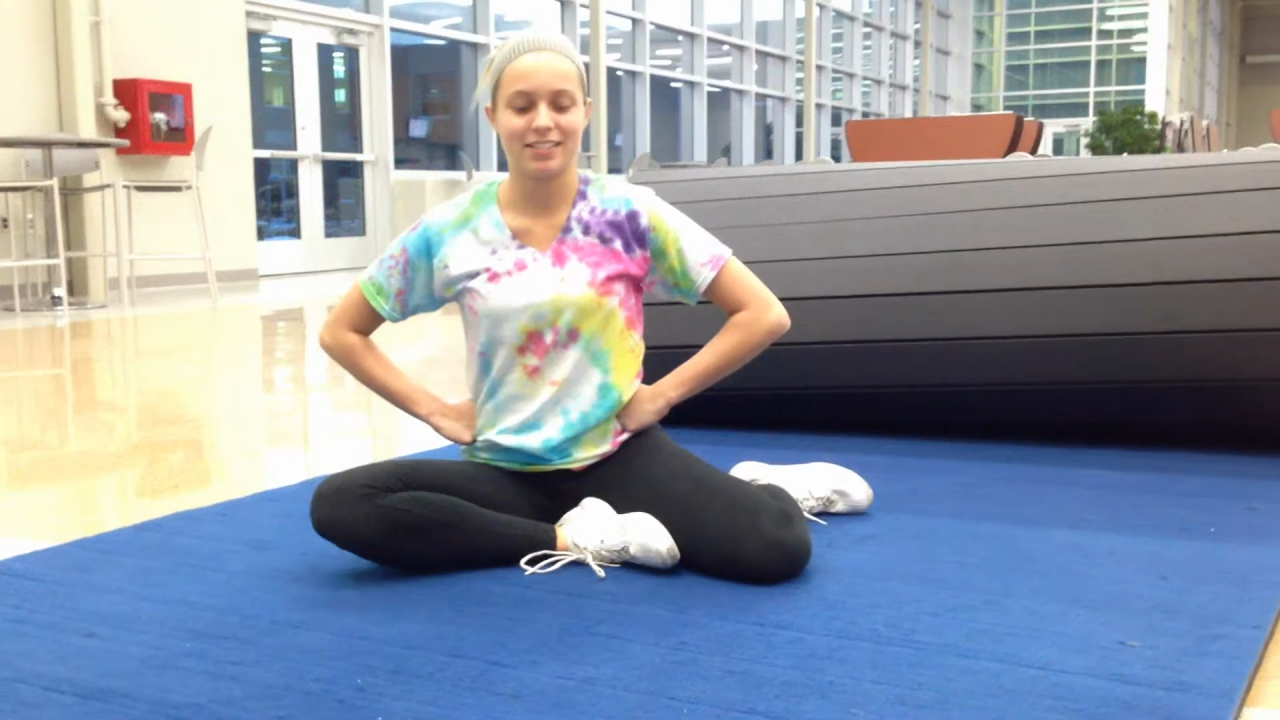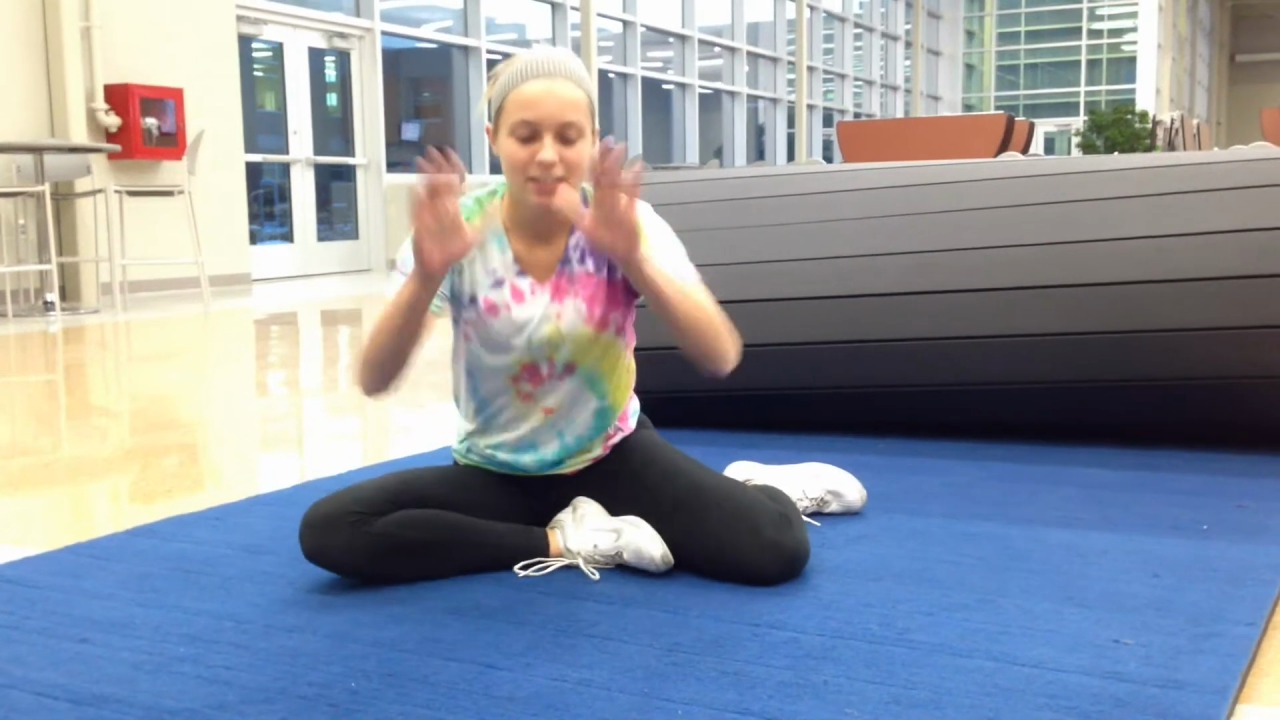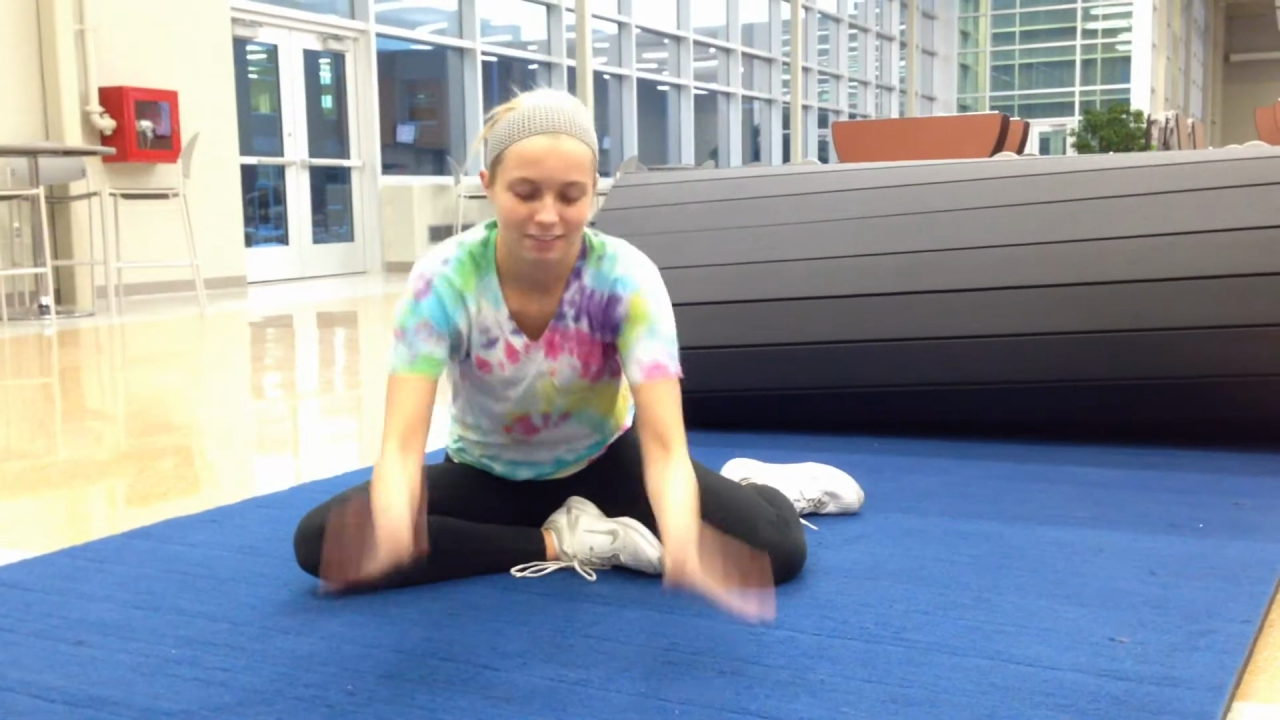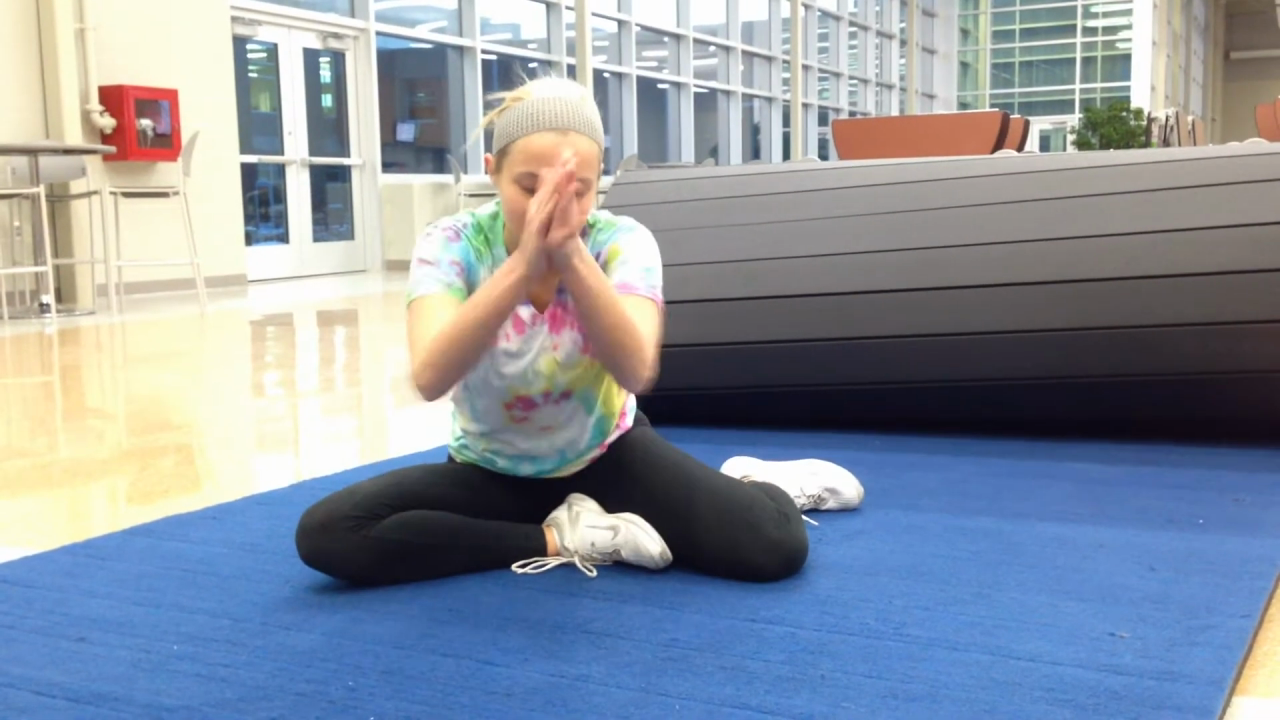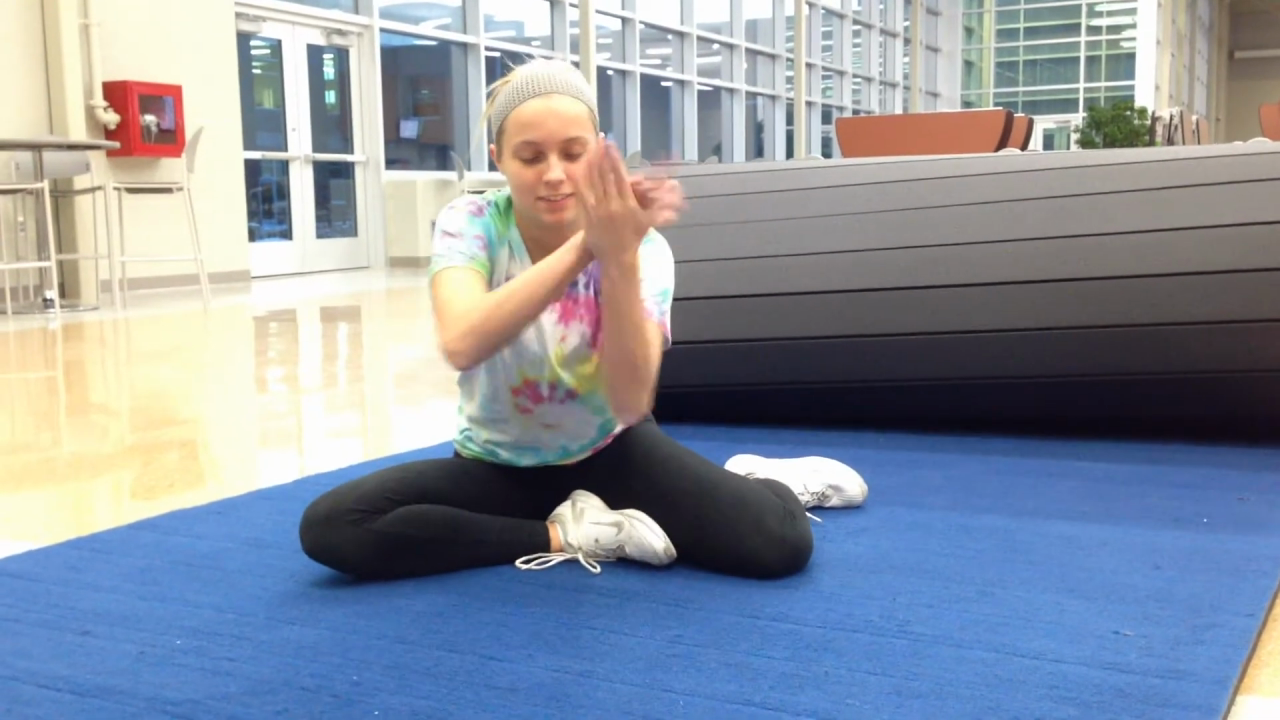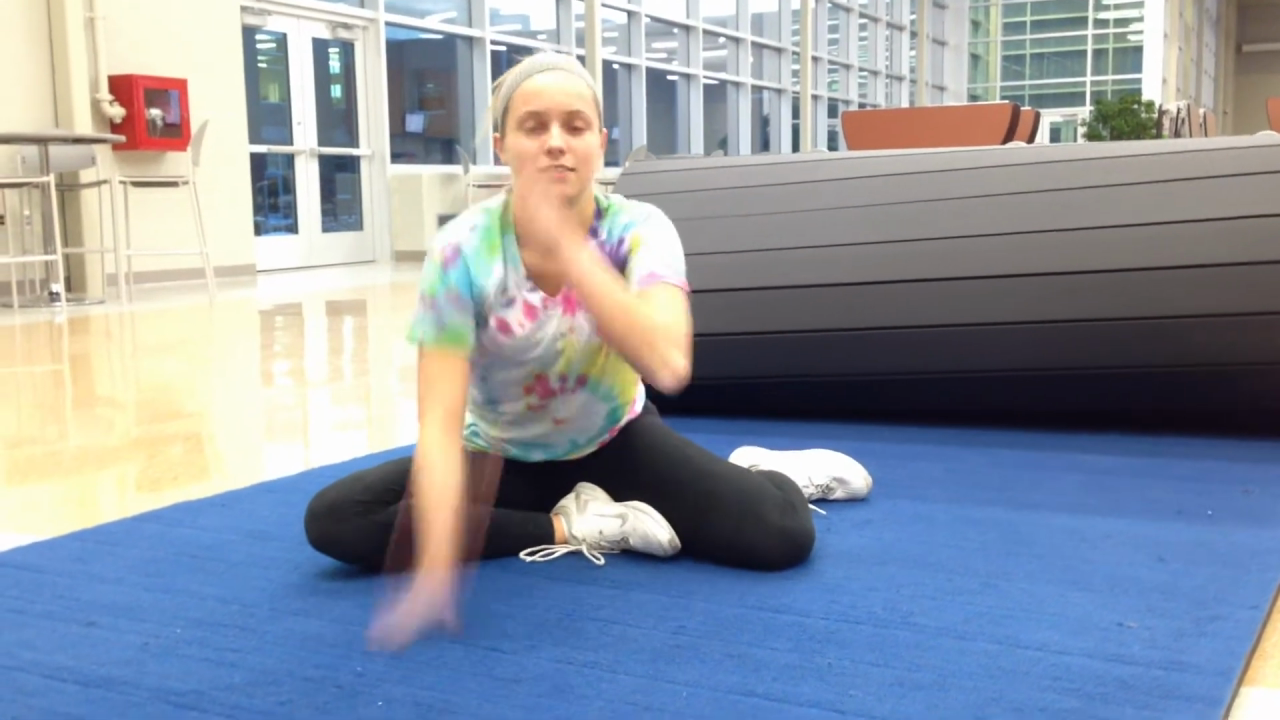
dt=0.7s
person 1, frame 1
left shoulder: (631, 216)
right shoulder: (448, 233)
left elbow: (763, 314)
right elbow: (340, 333)
left wrist: (659, 396)
right wrist: (437, 411)
left hip: (618, 456)
right hip: (503, 472)
left knee: (778, 547)
right knee: (339, 505)
left ankle: (765, 486)
right ankle: (573, 539)
person 1, frame 2
left shoulder: (626, 224)
right shoulder: (455, 230)
left elbow: (720, 357)
right elbow: (373, 380)
left wrist: (632, 260)
right wrist: (426, 276)
left hip: (611, 457)
right hip: (491, 475)
left knee: (777, 546)
right knee: (327, 533)
left ankle: (755, 485)
right ankle: (567, 543)
person 1, frame 3
left shoulder: (626, 277)
right shoulder: (443, 279)
left elbow: (665, 445)
right elbow: (401, 445)
left wrist: (684, 545)
right wrist: (392, 527)
left hip: (602, 463)
right hip: (486, 478)
left knee: (776, 549)
right knee: (320, 541)
right ankle: (565, 544)
person 1, frame 4
left shoulder: (624, 241)
right shoulder: (451, 243)
left elbow: (637, 371)
right elbow: (430, 378)
left wrist: (566, 251)
right wrist: (525, 260)
left hip: (607, 458)
right hip: (490, 472)
left knee: (776, 544)
right knee: (325, 535)
right ankle: (565, 539)
person 1, frame 5
left shoulder: (640, 245)
right shoulder: (469, 225)
left elbow: (631, 401)
right elbow: (462, 345)
left wrist: (620, 261)
right wrist: (580, 246)
left hip: (611, 453)
right hip: (494, 465)
left knee: (781, 542)
right knee: (329, 528)
right ankle: (566, 536)
person 1, frame 6
left shoulder: (639, 227)
right shoulder: (461, 252)
left elbow: (669, 367)
right elbow: (440, 426)
left wrist: (570, 250)
right wrist: (436, 559)
left hip: (615, 445)
right hip: (499, 461)
left knee: (783, 532)
right knee: (333, 521)
right ankle: (571, 527)
